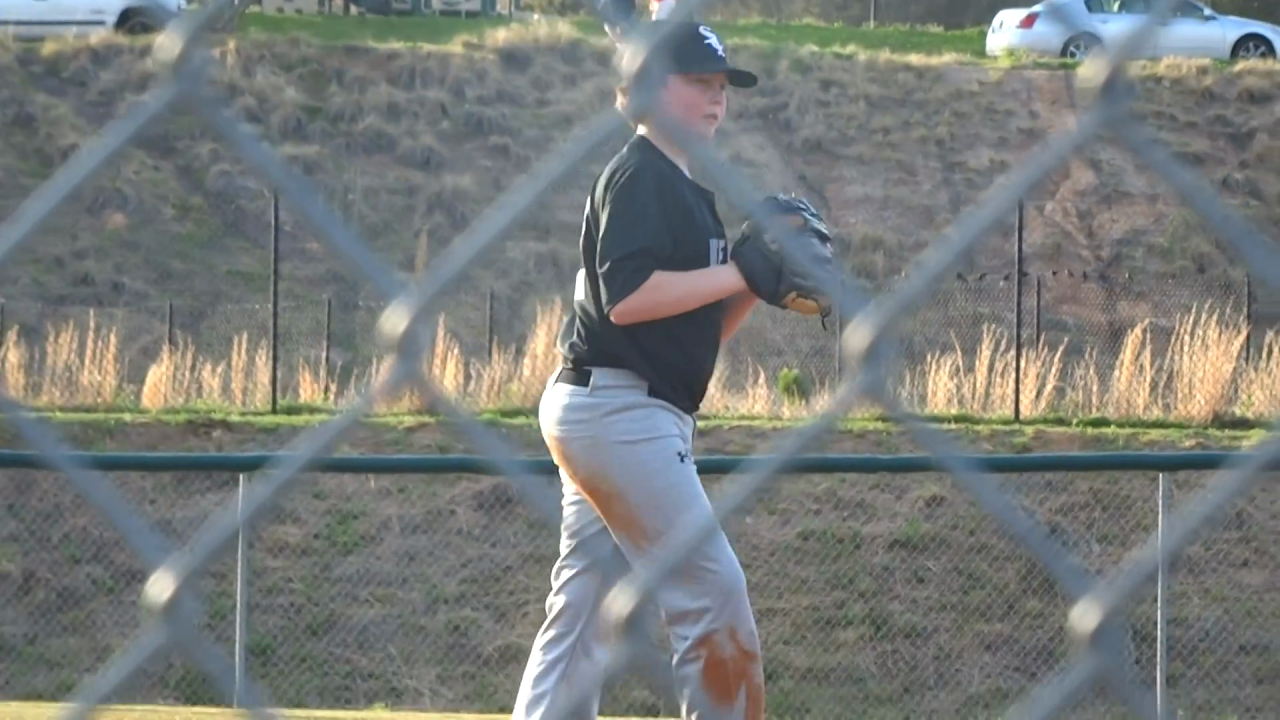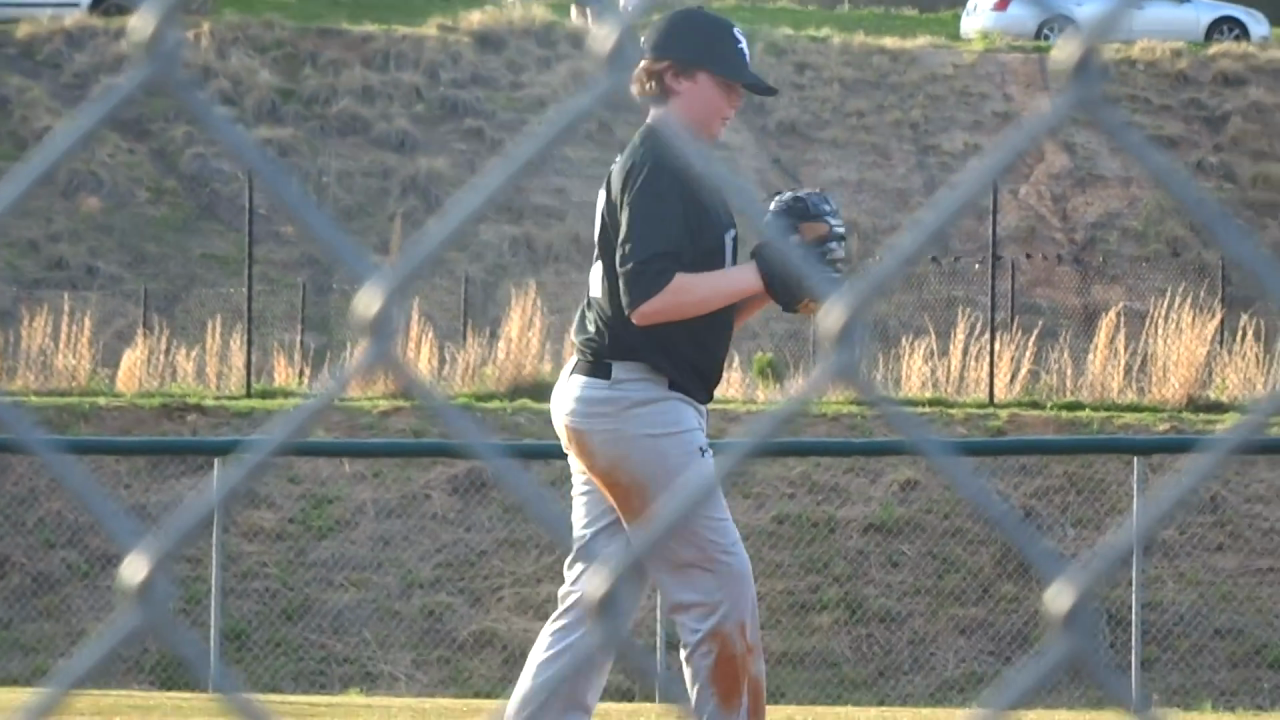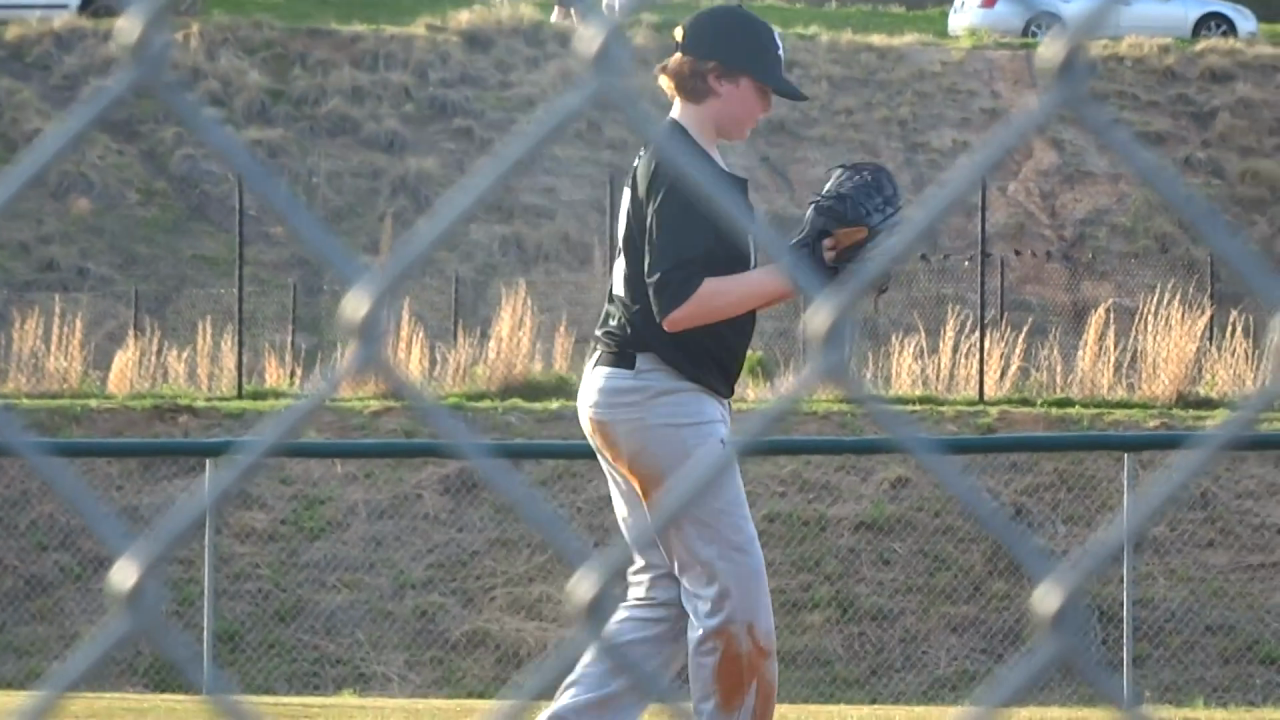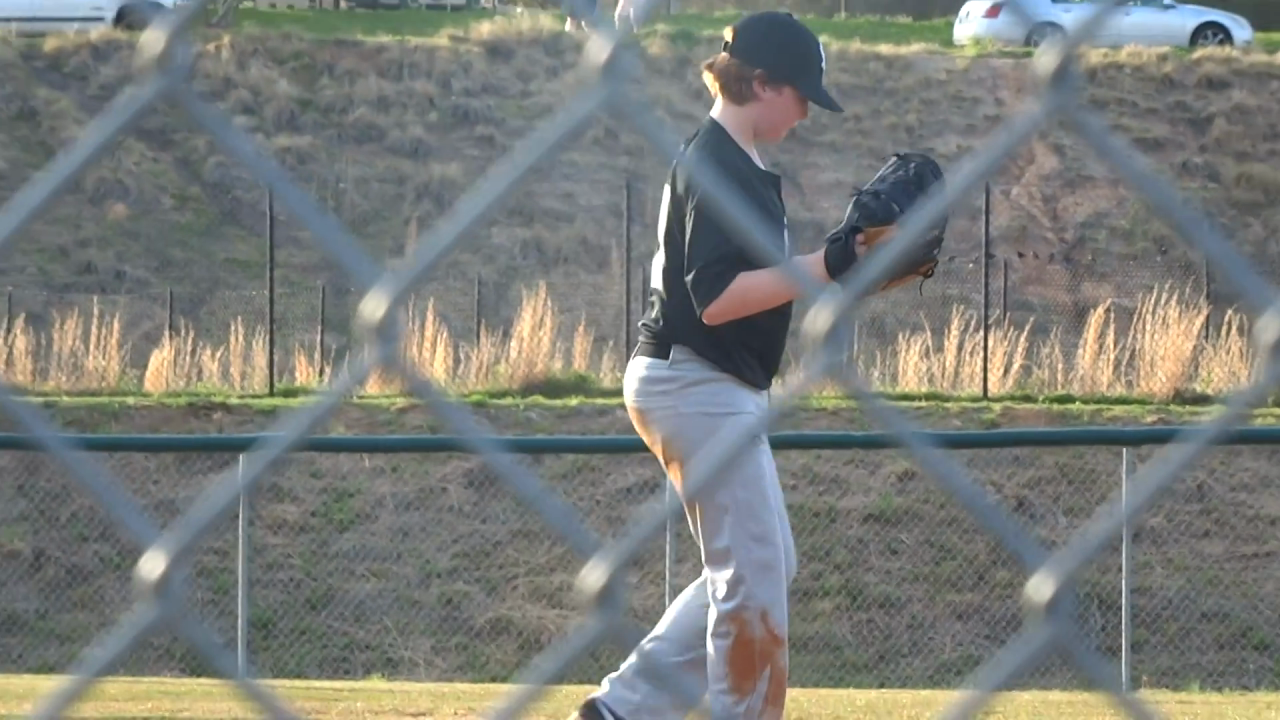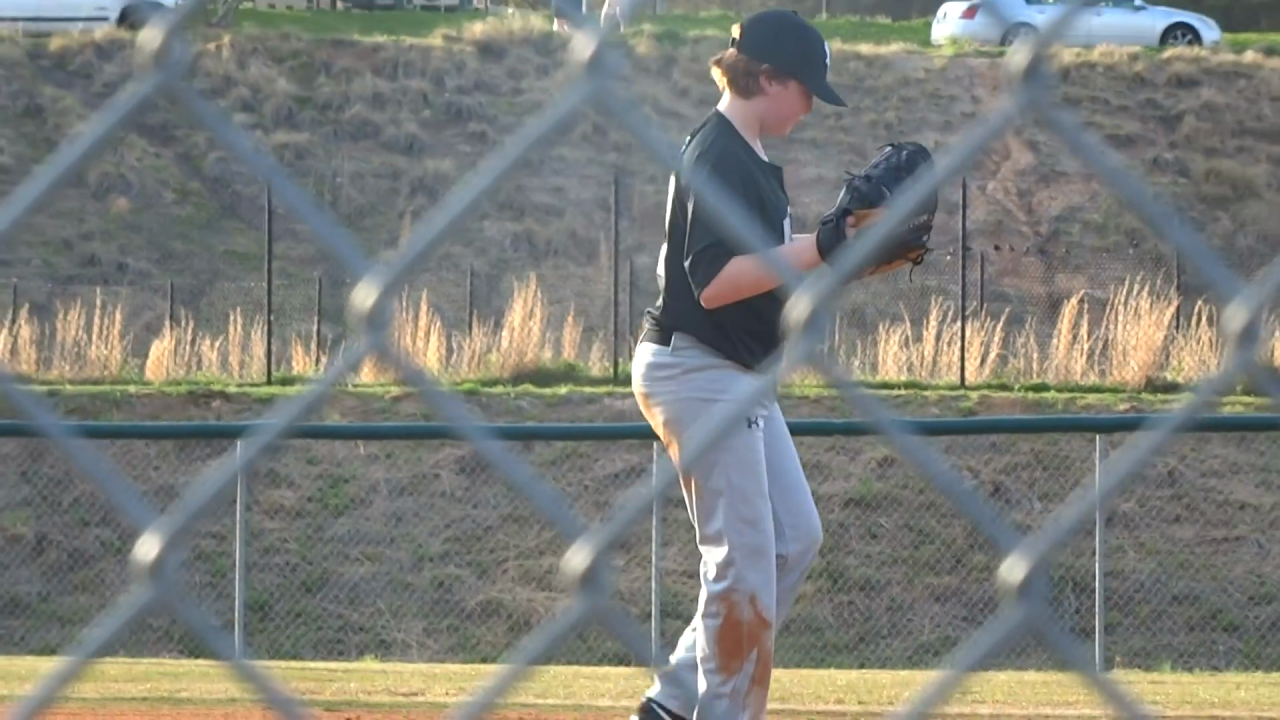
dt=0.1s
person 1, frame 1
left shoulder: (679, 188)
right shoulder: (641, 177)
left elbow: (697, 326)
right elbow: (628, 298)
left wrist: (750, 287)
right wrist: (743, 272)
left hip: (607, 413)
right hip: (619, 411)
left knee: (583, 609)
right knee: (713, 593)
person 1, frame 2
left shoulder: (675, 171)
right shoulder: (656, 170)
left elbow: (709, 313)
right elbow: (650, 299)
left wrist: (769, 283)
right wrist: (761, 274)
left hip: (613, 403)
right hip: (638, 405)
left knee: (594, 597)
right knee: (720, 591)
person 1, frame 3
left shoulder: (690, 165)
right shoulder: (680, 169)
left elbow: (724, 289)
right elbow: (681, 306)
right wrist: (792, 276)
left hip: (641, 396)
right hip: (660, 399)
left knee: (669, 594)
right knee: (733, 593)
person 1, frame 4
left shoulder: (733, 163)
right shoulder: (717, 166)
left elbow: (757, 284)
right elbow: (717, 299)
left wrist: (839, 260)
right wrist: (826, 264)
left hip: (695, 388)
right hip: (697, 388)
left knee: (759, 566)
right knee: (755, 576)
person 1, frame 5
left shoulder: (748, 158)
right shoulder: (718, 157)
left elbow: (769, 269)
right elbow: (715, 281)
left wrist: (840, 248)
right wrist: (822, 247)
left hip: (738, 378)
right hip: (698, 374)
left knee: (794, 539)
right knee: (743, 558)
